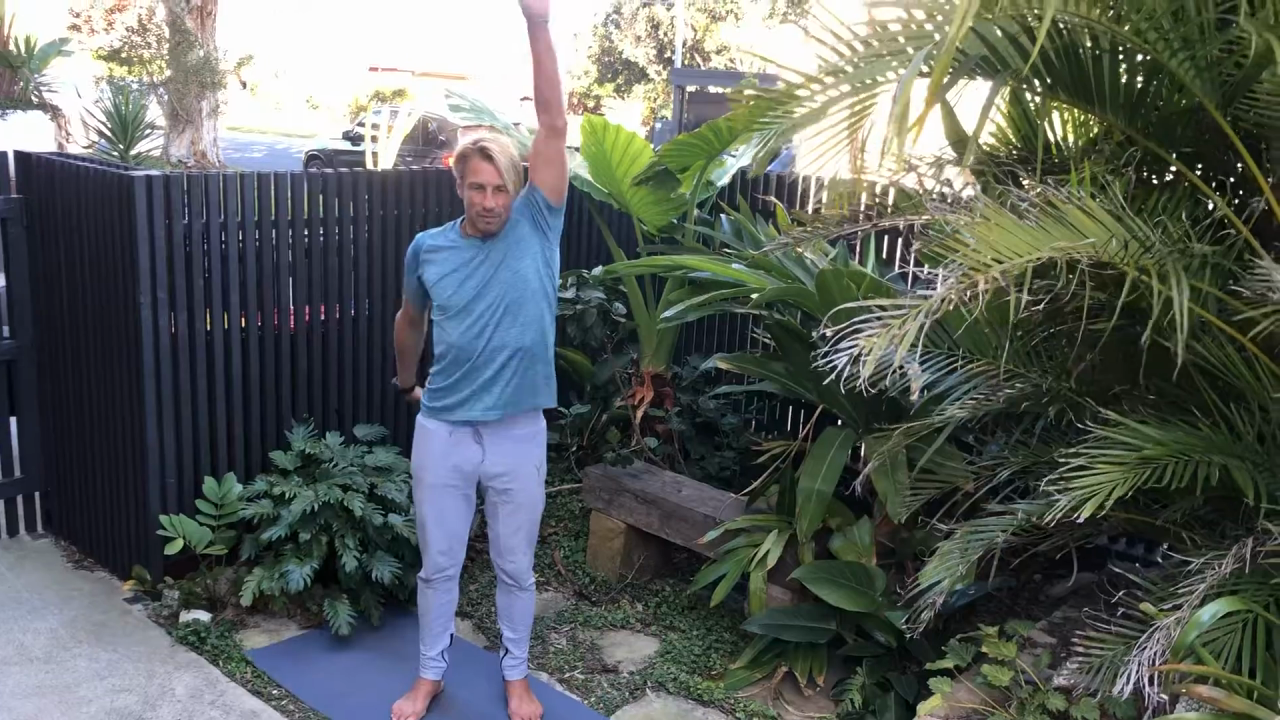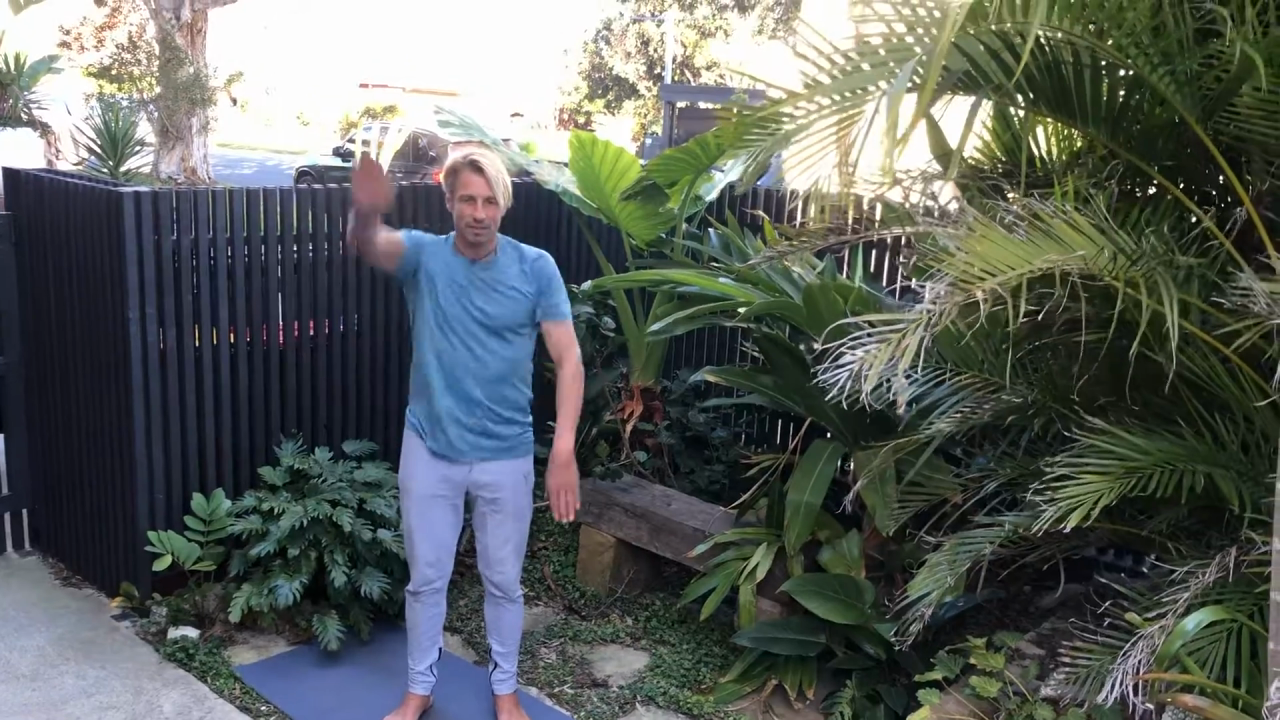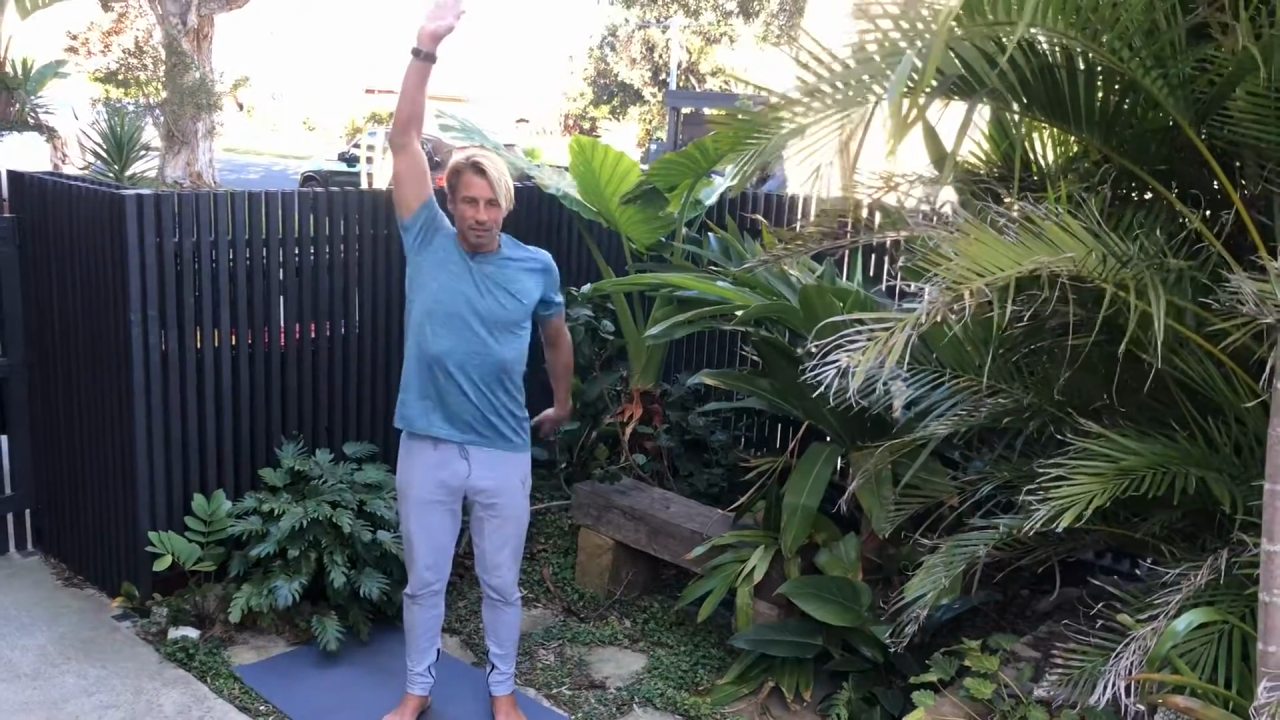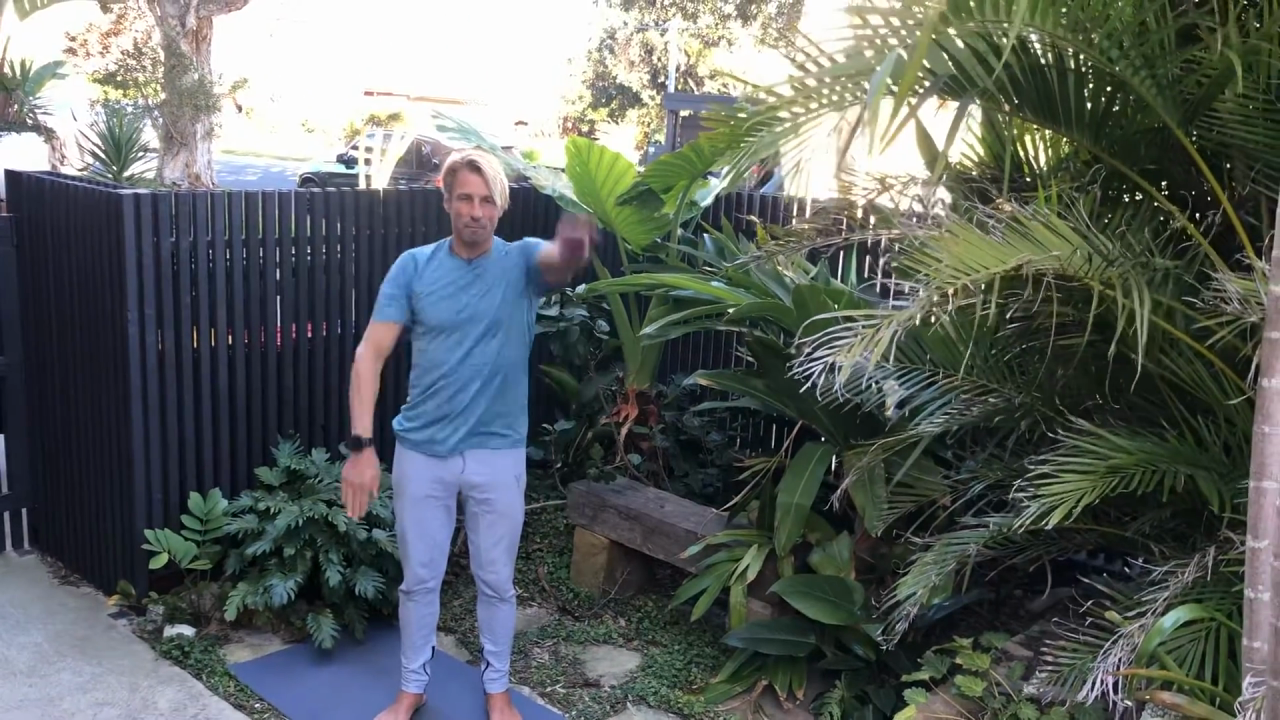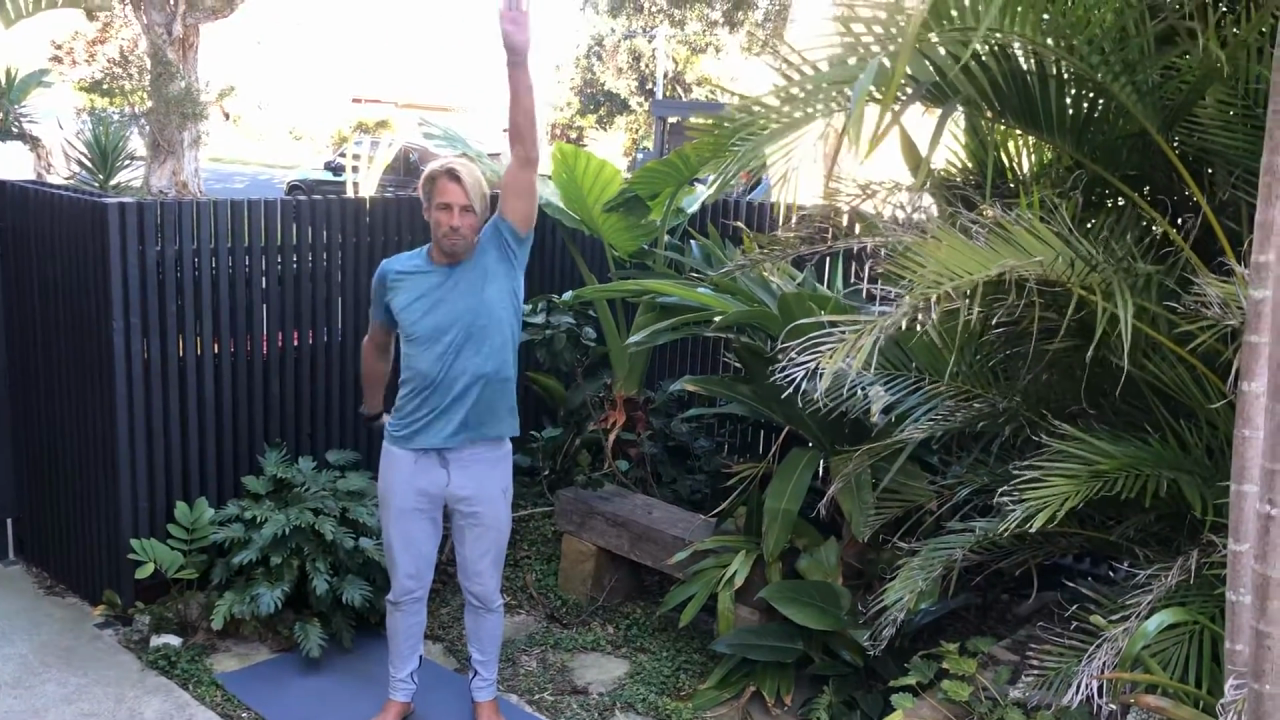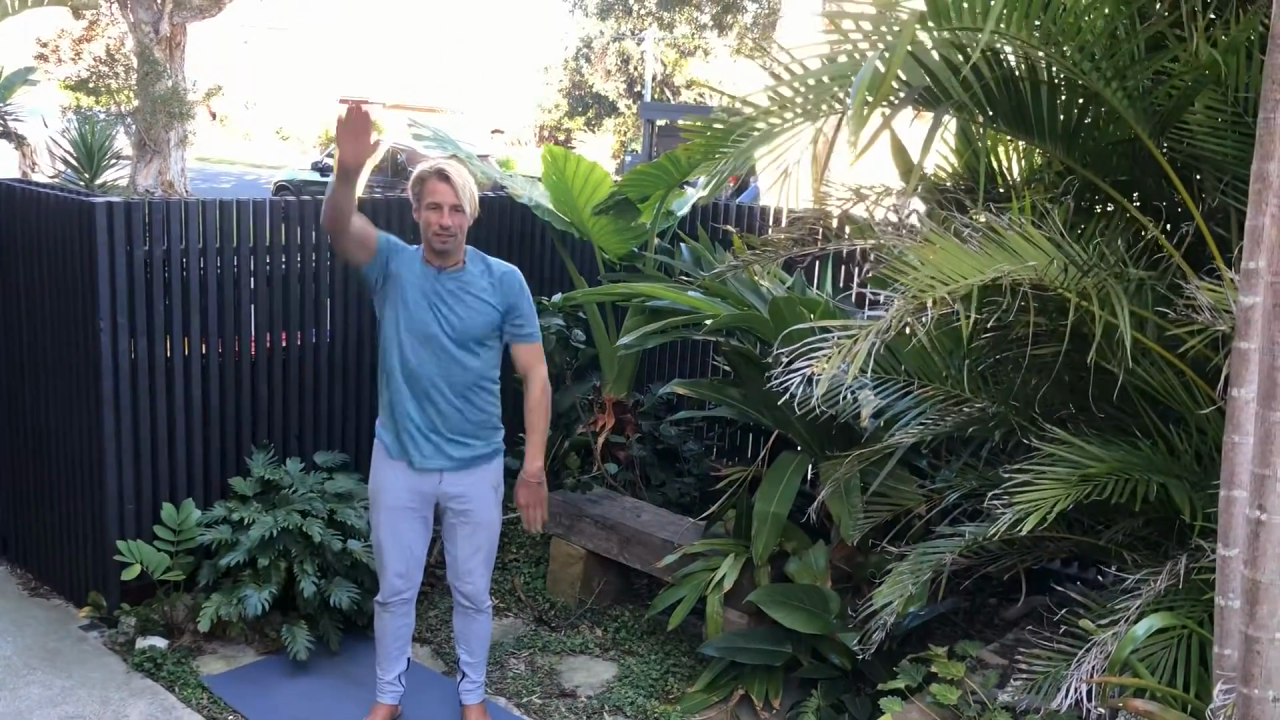
dt=0.5s
person 1, frame 1
left shoulder: (537, 228)
right shoulder: (426, 248)
left elbow: (554, 128)
right elbow: (408, 321)
right wrist: (405, 377)
left hip: (518, 433)
right hip: (441, 431)
left knee: (514, 567)
right knee: (438, 565)
person 1, frame 2
left shoulder: (535, 267)
right shoulder: (421, 255)
left elbow: (567, 356)
right elbow: (371, 247)
left wrist: (564, 450)
right wrist: (364, 213)
left hip: (507, 455)
right hip: (430, 450)
left knee: (503, 581)
right knee: (426, 579)
person 1, frame 3
left shoulder: (536, 266)
right shoulder: (427, 244)
left elbow: (557, 336)
right elbow: (403, 142)
left wrist: (562, 404)
left hip: (504, 455)
right hip: (427, 448)
left knee: (501, 584)
right knee: (424, 581)
person 1, frame 4
left shoulder: (524, 261)
right shoulder: (414, 266)
left elbow: (558, 263)
right elbow: (371, 352)
left wrist: (571, 248)
right wrist: (361, 445)
left hip: (498, 453)
right hip: (421, 450)
left knee: (495, 581)
right knee: (419, 578)
person 1, frame 5
left shoulder: (503, 259)
right shoulder: (394, 274)
left elbow: (524, 166)
right wrist: (381, 415)
left hip: (484, 461)
right hip: (409, 462)
left knee: (483, 590)
right knee: (407, 587)
person 1, frame 6
left shoulder: (503, 281)
right shoulder: (389, 264)
left elbow: (535, 375)
right elbow: (339, 227)
left wrist: (533, 465)
right wrist: (348, 169)
left hip: (477, 467)
right hip: (399, 463)
left knee: (472, 591)
right knee: (395, 589)
